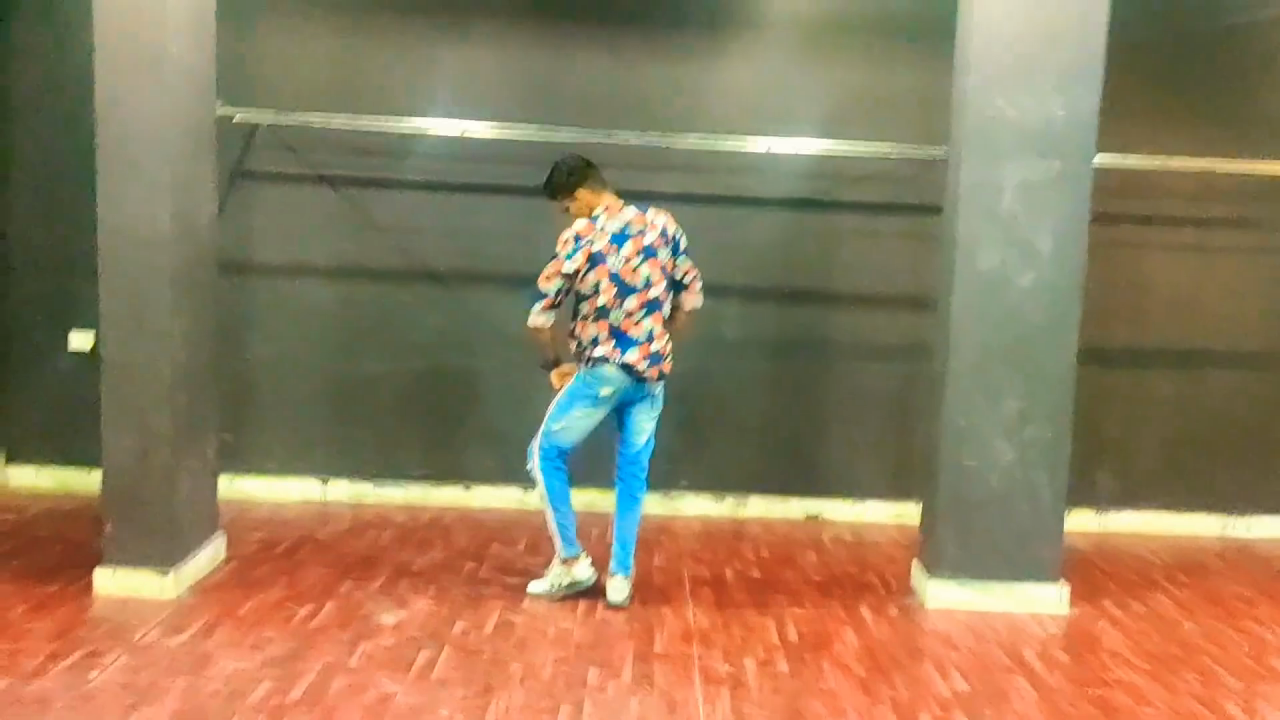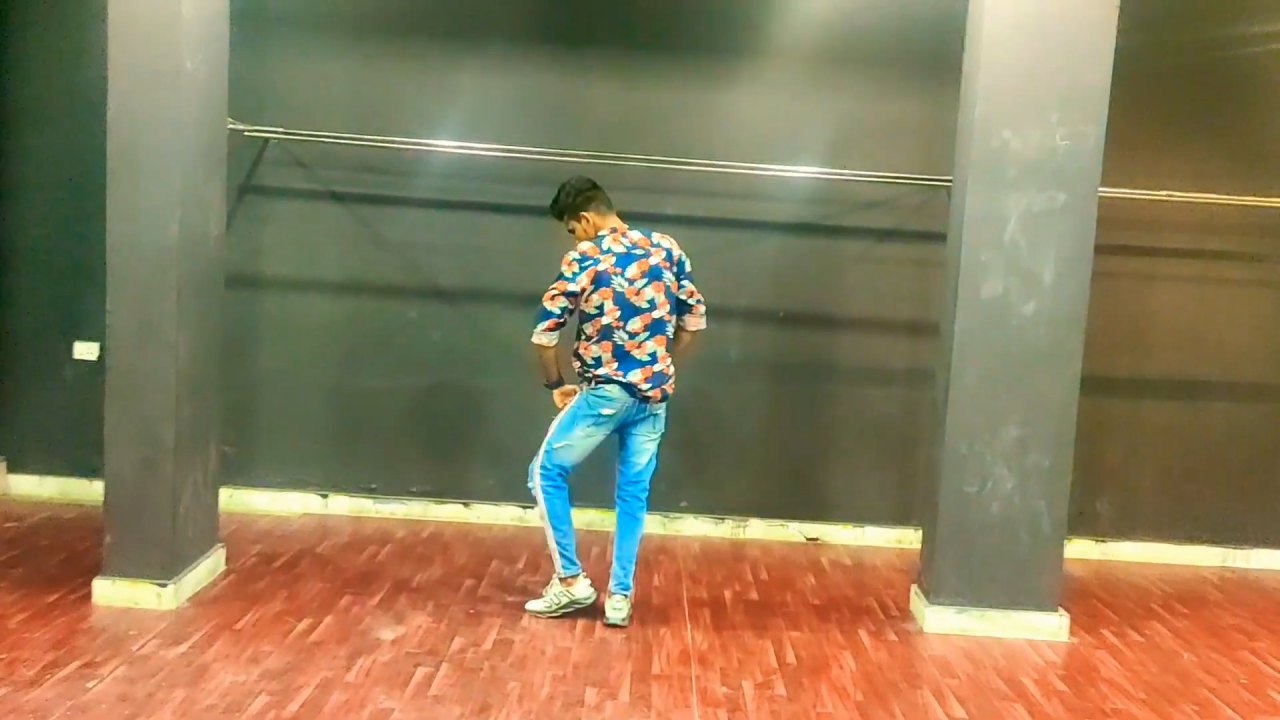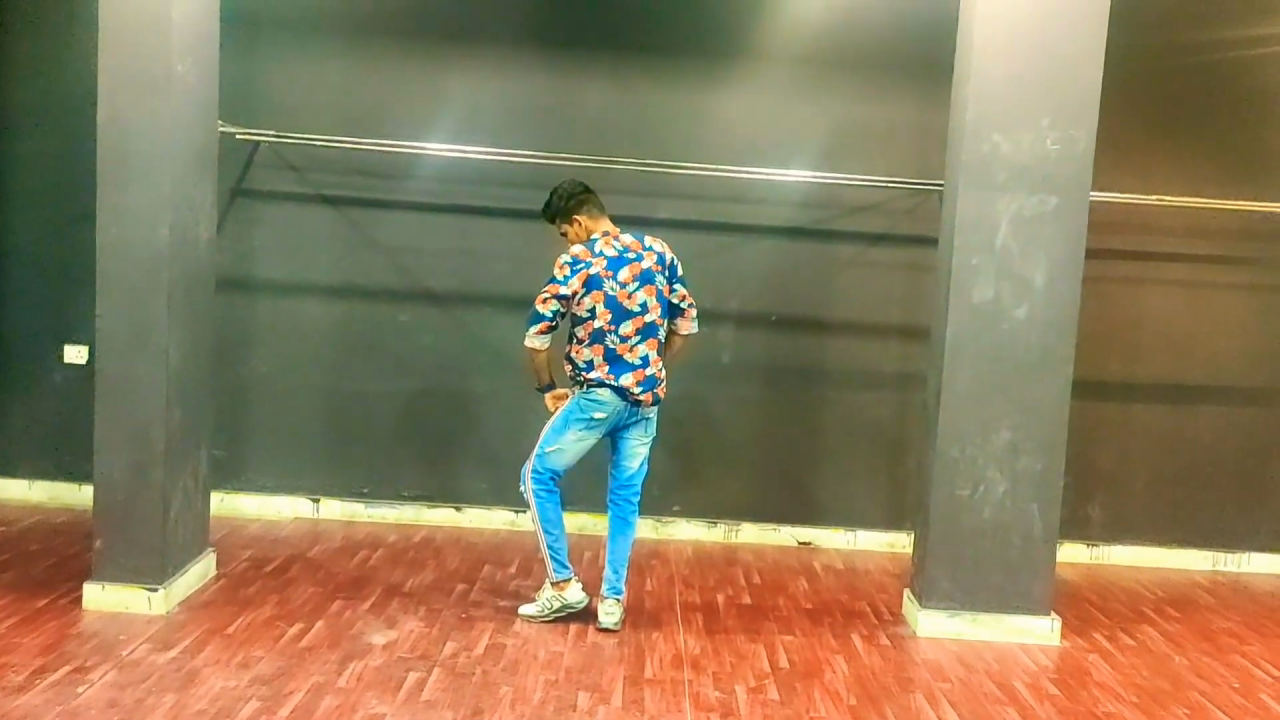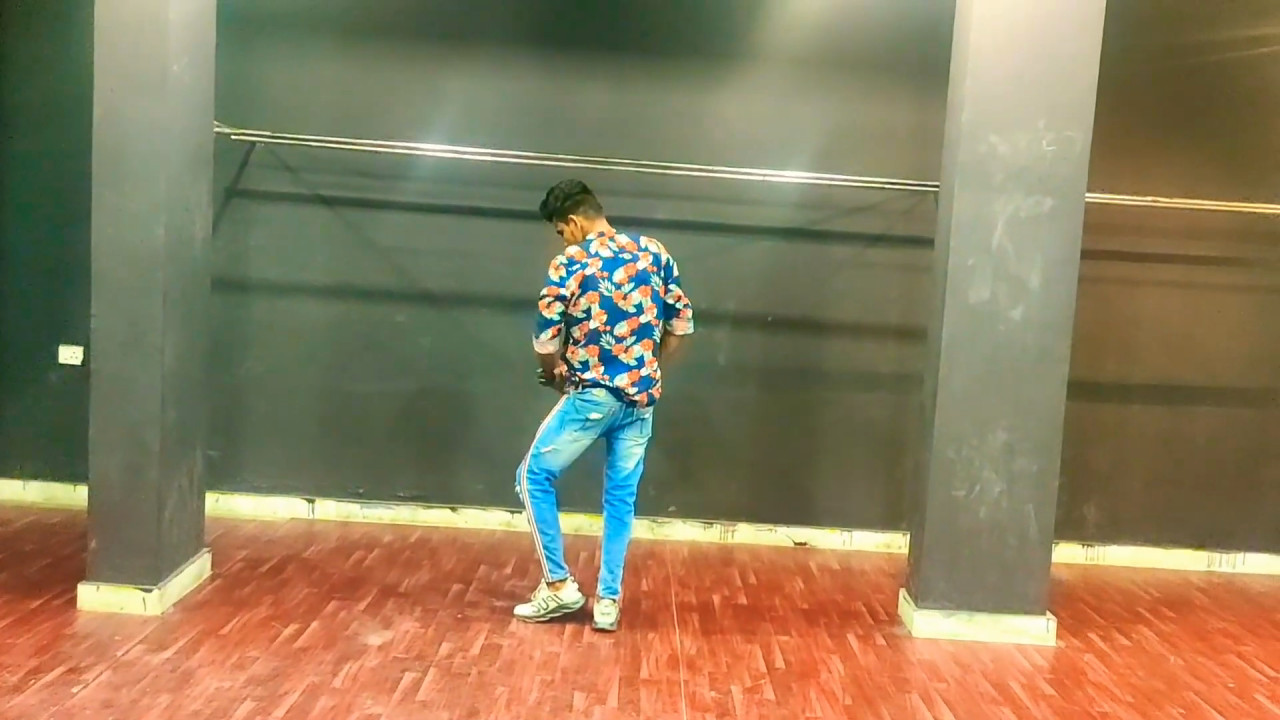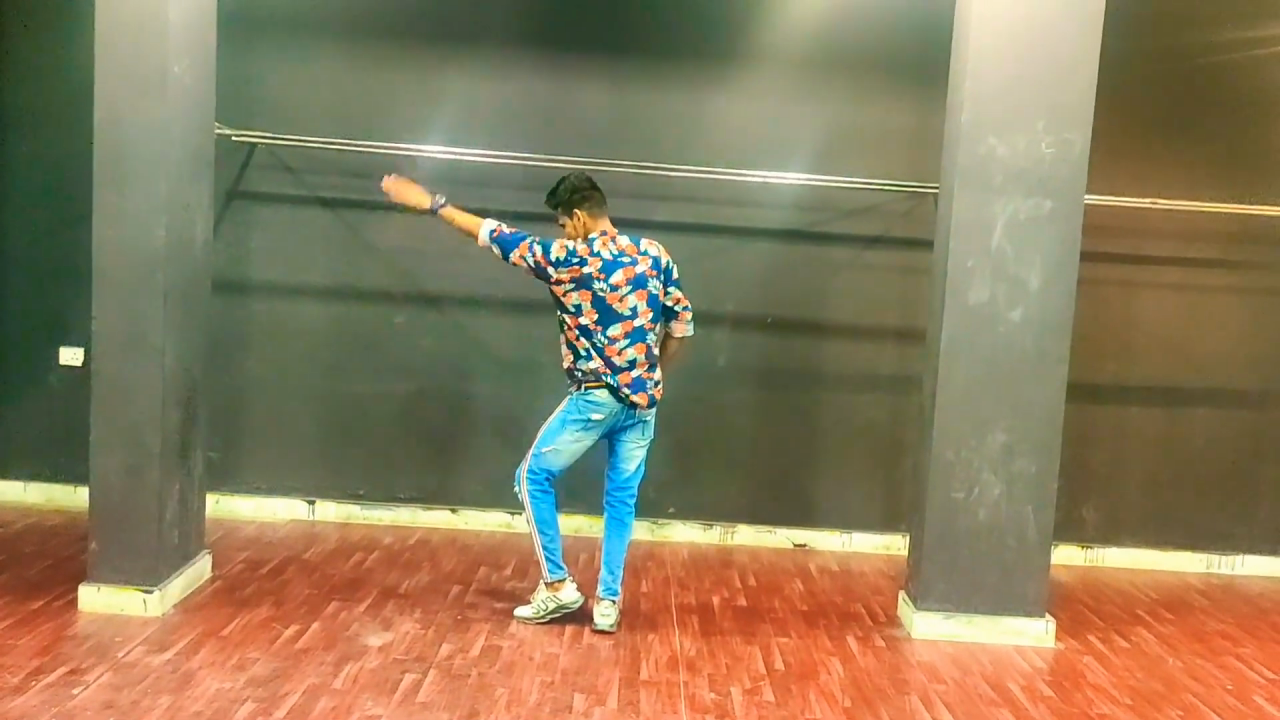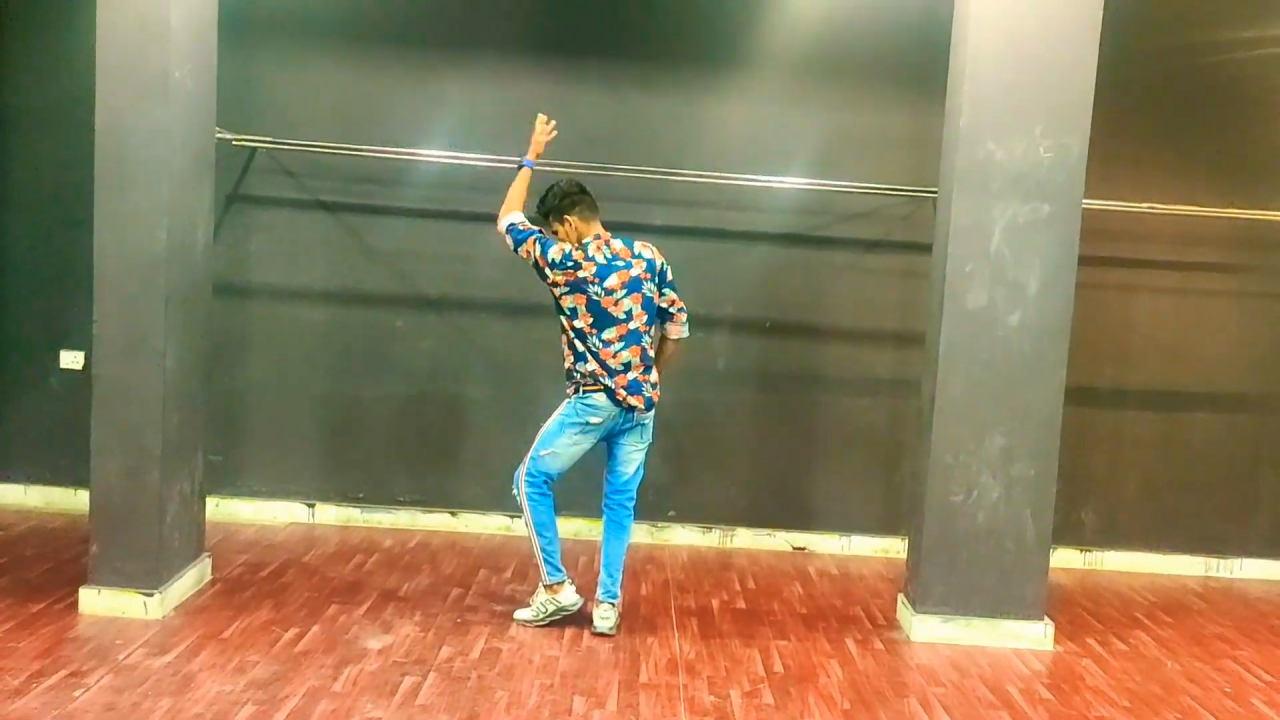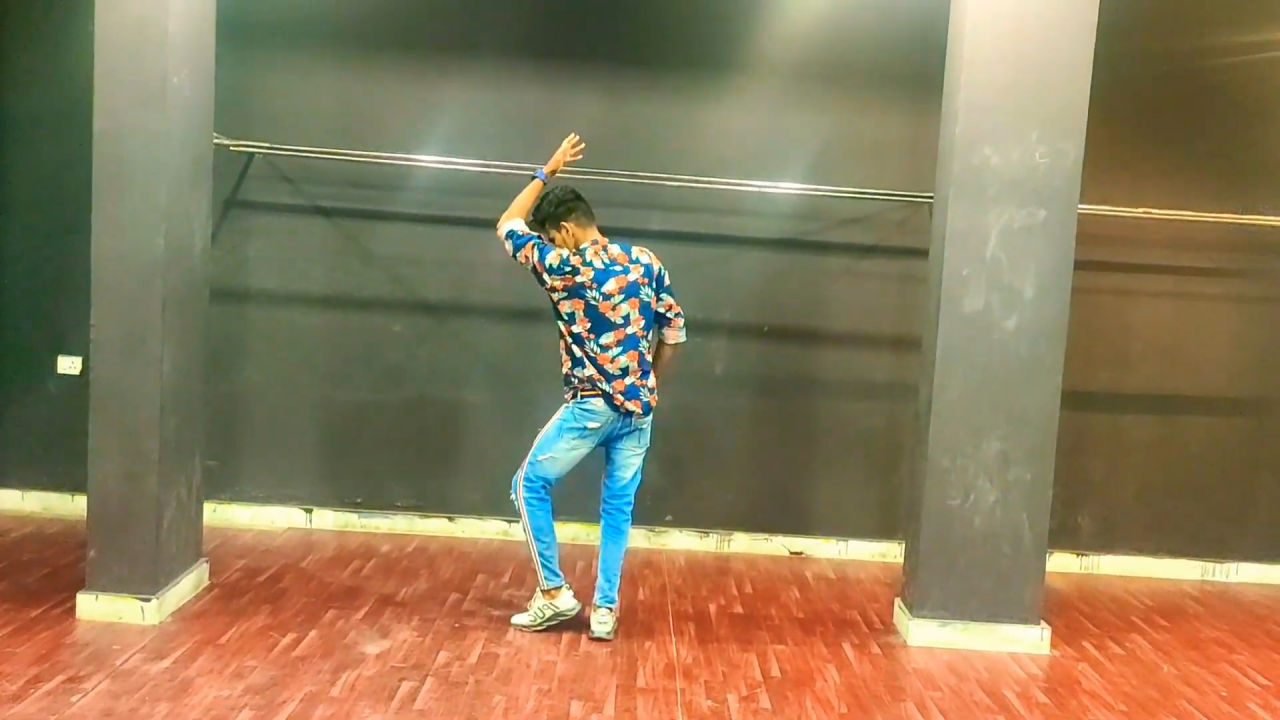
dt=0.5s
person 1, frame 1
left shoulder: (580, 236)
right shoulder: (662, 225)
left elbow: (541, 313)
right elbow: (691, 296)
left wrist: (554, 365)
left hip: (603, 371)
right hip: (652, 373)
left knee: (546, 454)
right knee: (633, 474)
left ankle: (573, 562)
right ankle: (621, 577)
person 1, frame 2
left shoulder: (583, 258)
right shoulder: (666, 248)
left elbow: (544, 332)
right elbow: (694, 319)
left wrist: (555, 384)
left hip: (606, 393)
right hip: (654, 395)
left knee: (546, 472)
right knee: (633, 493)
left ankle: (571, 580)
right ankle: (620, 596)
person 1, frame 3
left shoulder: (576, 262)
right shoulder: (658, 252)
left elbow: (537, 334)
right elbow: (686, 323)
left wrist: (547, 388)
left hip: (597, 395)
right hip: (647, 398)
left knee: (539, 476)
right knee: (626, 497)
left ankle: (563, 585)
right ankle: (612, 600)
person 1, frame 4
left shoulder: (570, 264)
right shoulder: (654, 252)
left elbow: (547, 340)
right elbow: (681, 323)
left wrist: (552, 379)
left hip: (592, 396)
right hip: (641, 398)
left knee: (534, 476)
right knee: (621, 497)
left ankle: (559, 586)
right ankle: (609, 600)
person 1, frame 5
left shoulder: (565, 258)
right shoulder: (654, 253)
left elbow: (498, 236)
right elbow: (682, 324)
left wrist: (432, 204)
left hip: (595, 398)
right hip: (643, 400)
left knee: (534, 477)
right knee: (622, 499)
left ankle: (558, 586)
right ankle: (609, 602)
person 1, frame 6
left shoulder: (565, 261)
right shoulder: (648, 255)
left elbow: (509, 221)
right elbow: (676, 326)
left wrist: (531, 159)
left hip: (594, 402)
right hip: (641, 402)
left knee: (532, 479)
right knee: (621, 501)
left ankle: (557, 589)
right ankle: (607, 605)
person 1, frame 7
left shoulder: (562, 267)
right shoulder: (646, 262)
left elbow: (509, 226)
right elbow: (673, 331)
left wrist: (546, 172)
left hip: (591, 406)
right hip: (639, 407)
left knee: (530, 484)
right knee: (618, 507)
left ankle: (555, 593)
right ankle: (605, 610)
